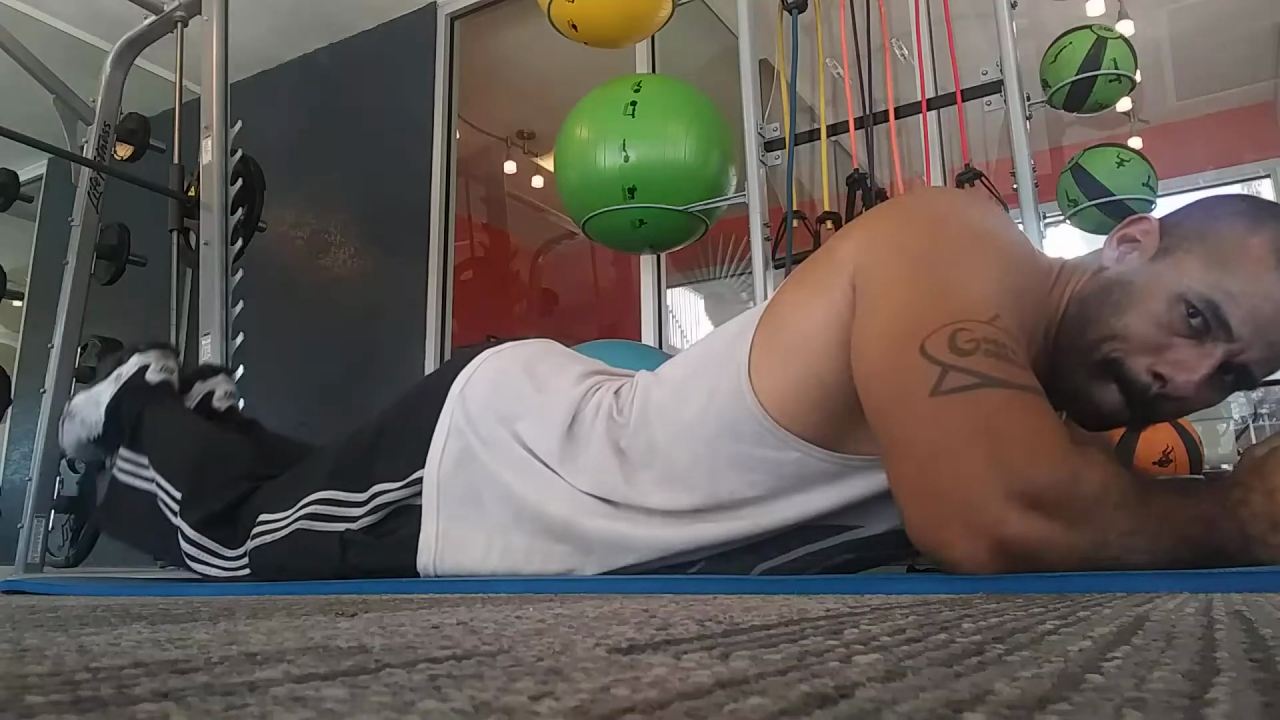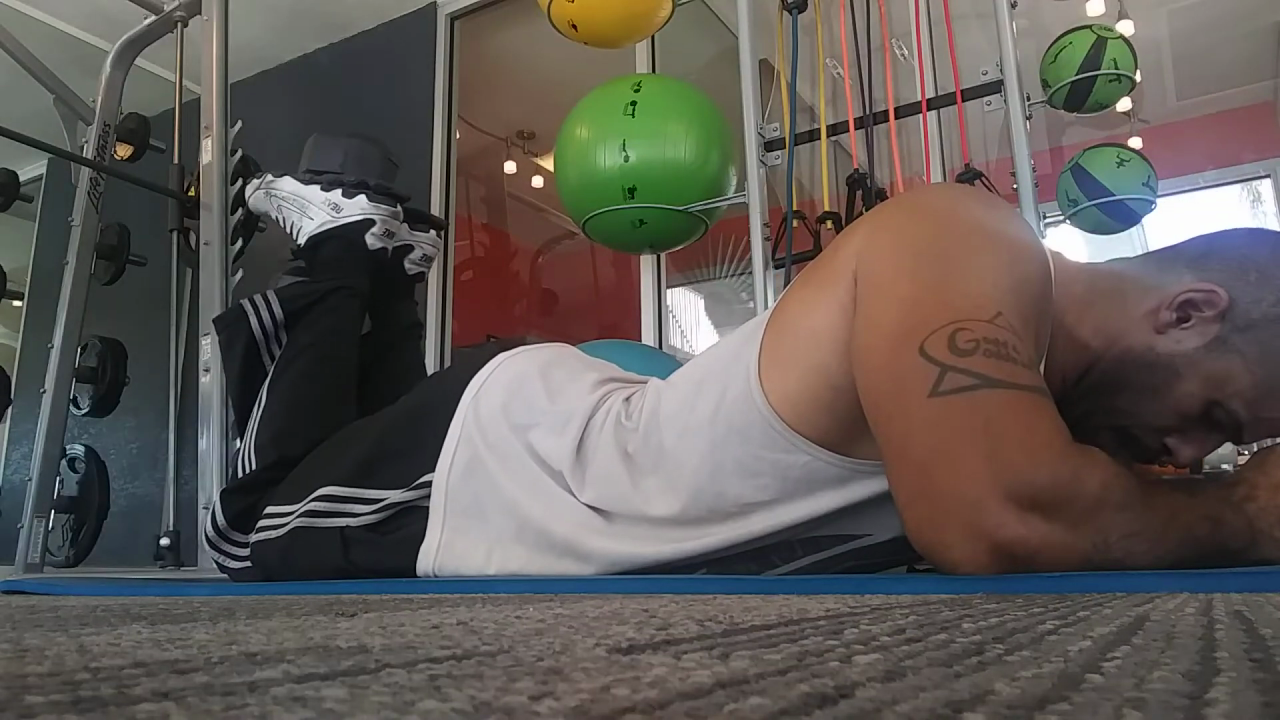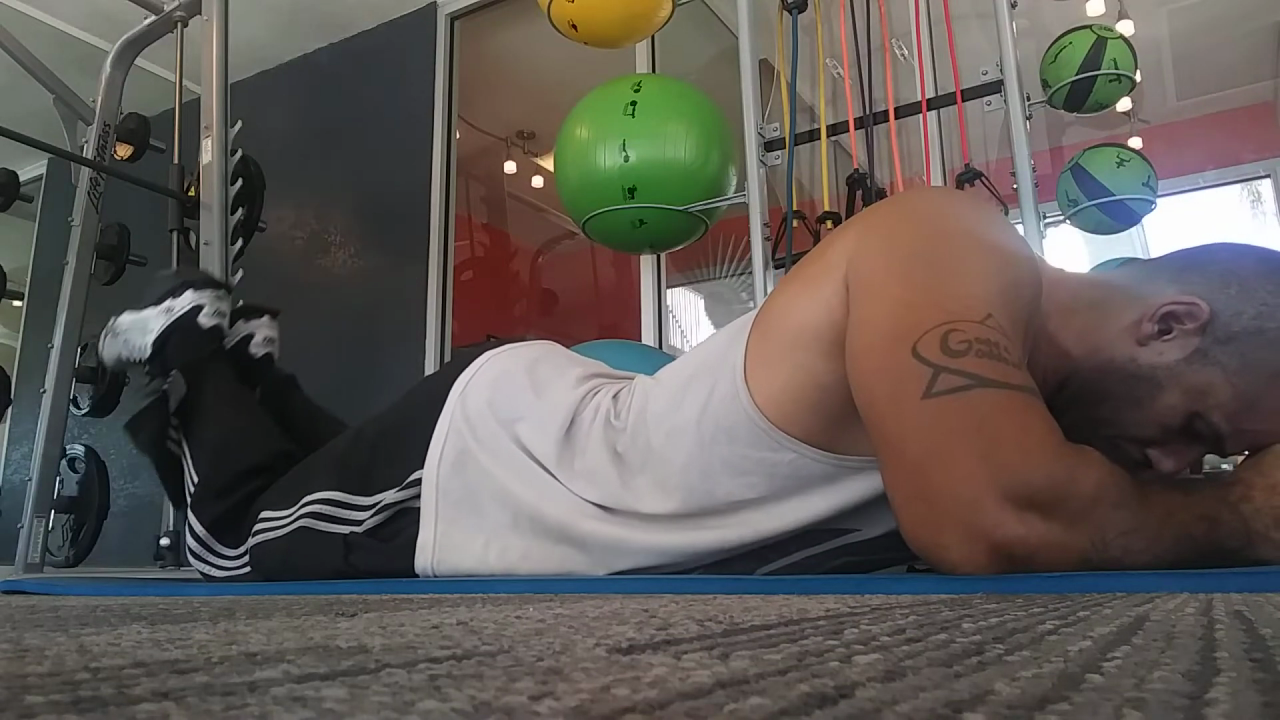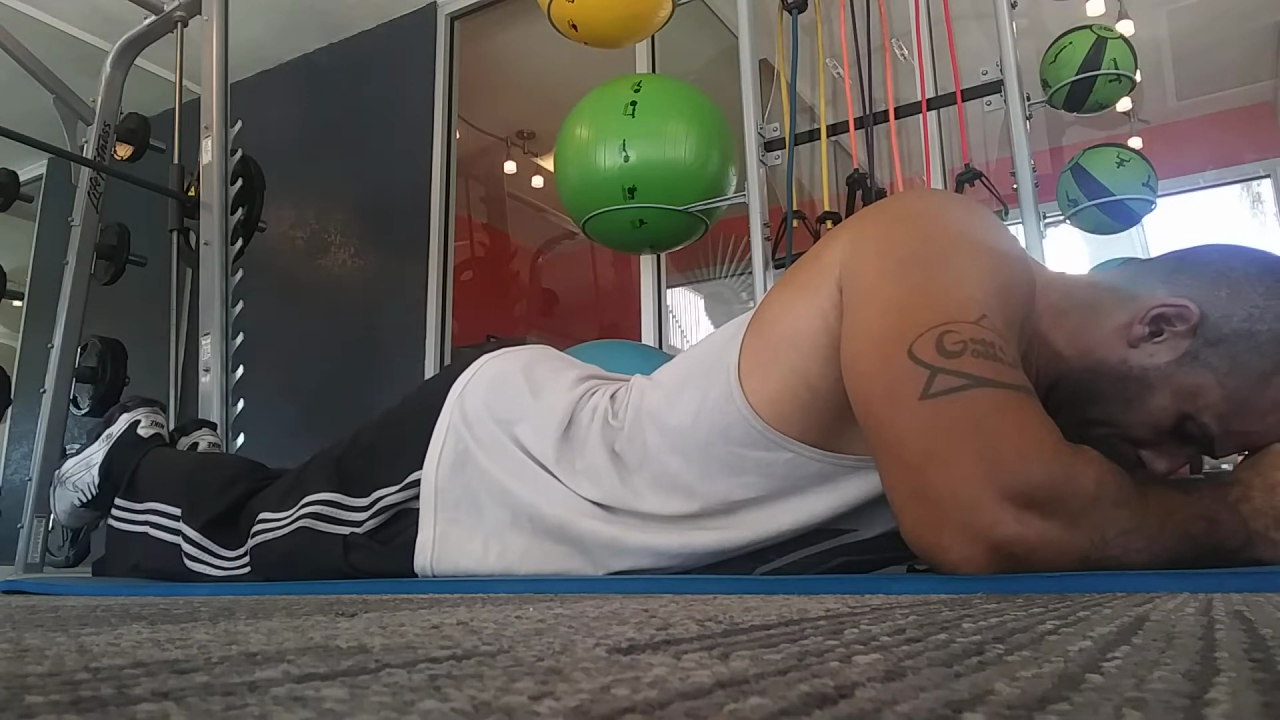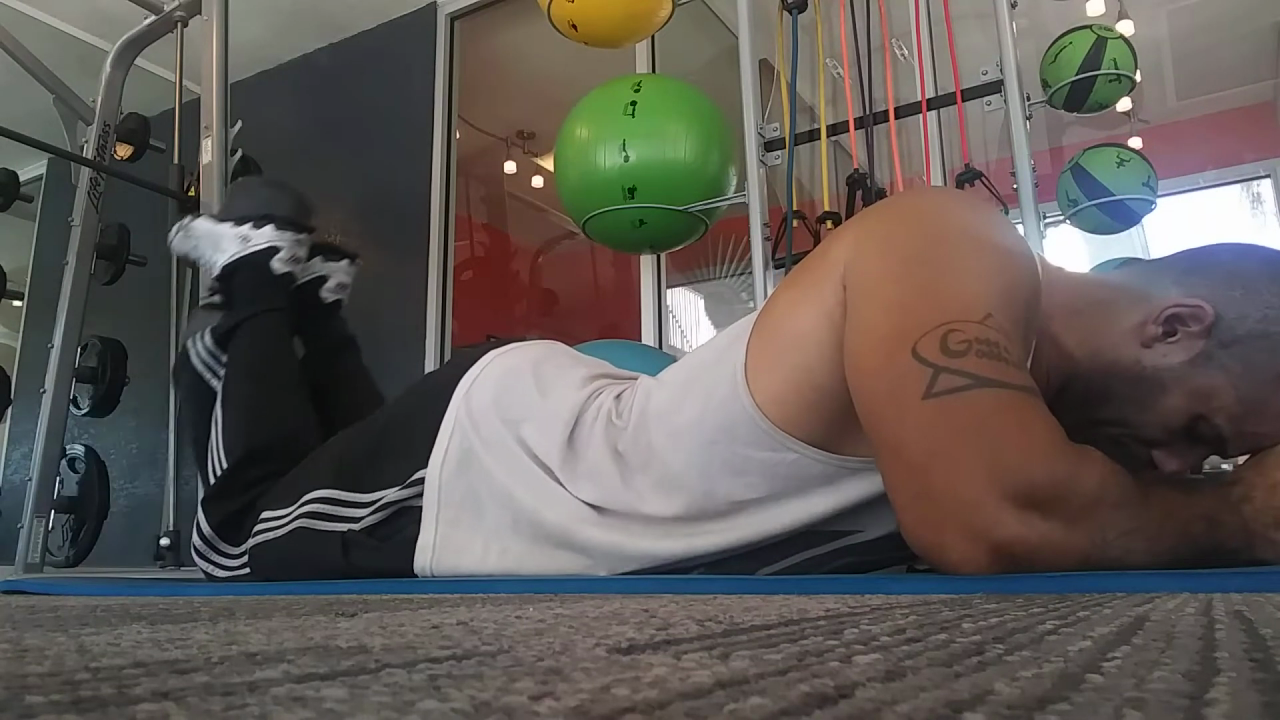
dt=1s
person 1, frame 1
left shoulder: (1026, 391)
right shoulder: (959, 247)
right elbow: (994, 520)
left hip: (549, 429)
right hip: (466, 457)
right knee: (231, 535)
left ankle: (201, 410)
right ankle: (147, 403)
person 1, frame 2
left shoulder: (1038, 370)
right shoulder: (962, 245)
right elbow: (999, 519)
left hip: (564, 433)
right hip: (485, 453)
right knee: (253, 534)
left ankle: (373, 274)
right ankle: (349, 256)
person 1, frame 3
left shoulder: (1014, 372)
right shoulder: (949, 249)
right elbow: (993, 521)
left hip: (553, 432)
right hip: (465, 462)
right knee: (238, 541)
left ankle: (227, 359)
right ankle: (197, 354)
person 1, frame 4
left shoulder: (1006, 368)
right shoulder: (942, 251)
right elbow: (991, 520)
left hip: (550, 434)
right hip: (465, 464)
right knee: (233, 552)
left ankle: (170, 459)
right ankle: (140, 463)
person 1, frame 5
left shoulder: (1026, 377)
right shoulder: (952, 250)
right elbow: (995, 520)
left hip: (566, 421)
right hip: (470, 457)
right knee: (241, 538)
left ankle: (301, 299)
right ankle: (267, 277)
